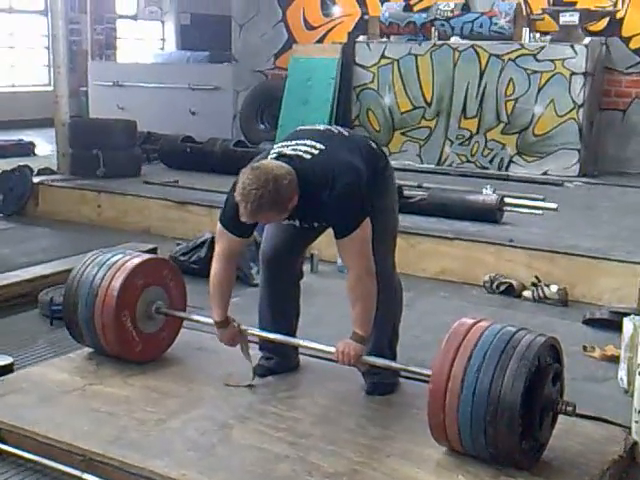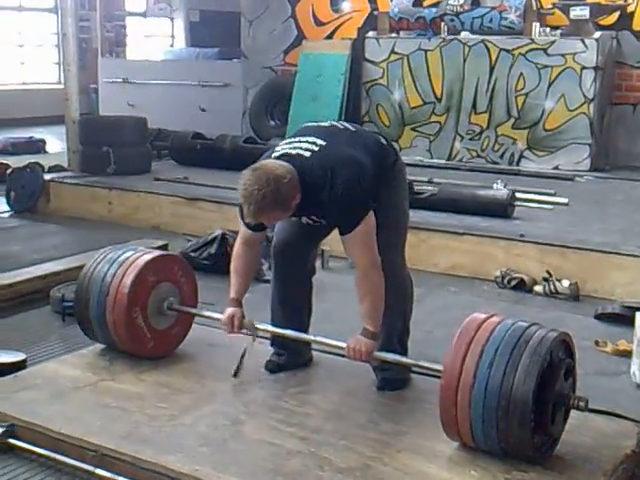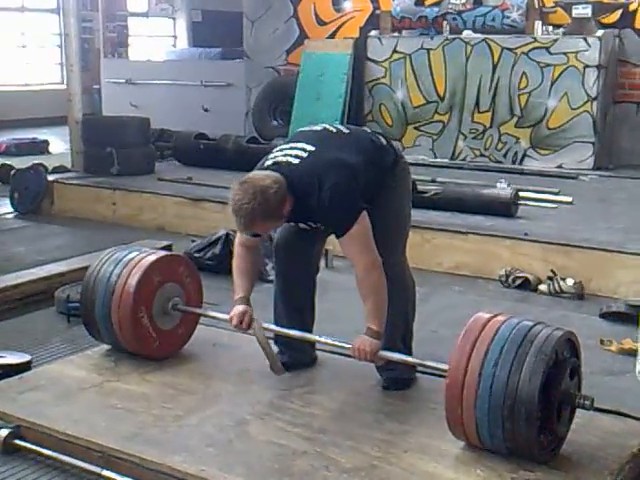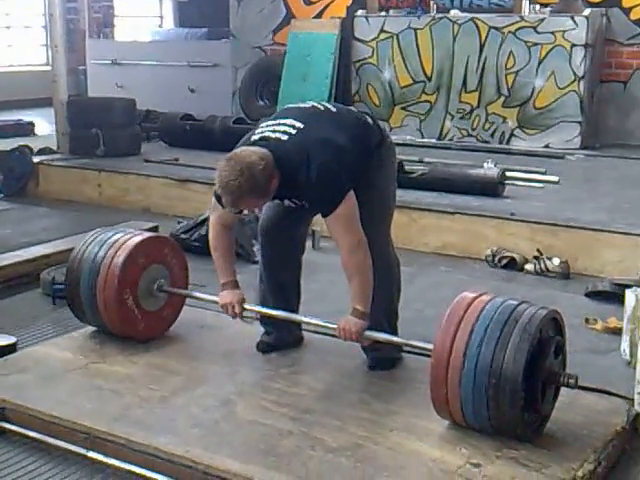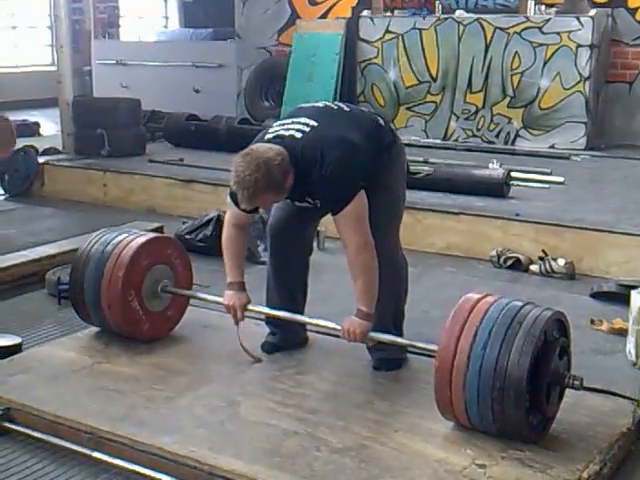
dt=0.5s
person 1, frame 1
left shoulder: (339, 192)
right shoulder: (247, 192)
left elbow: (360, 270)
right elbow: (224, 255)
left wrist: (358, 337)
right wrist: (221, 320)
left hip: (371, 178)
left knee: (379, 268)
right knee: (274, 257)
right ankle: (278, 352)
person 1, frame 2
left shoulder: (340, 190)
right shoulder: (259, 189)
left elbow: (367, 265)
right elbow: (247, 243)
left wrist: (369, 333)
right wrist: (235, 301)
left hip: (380, 174)
left knee: (388, 263)
right knee: (286, 252)
left ankle: (391, 359)
right ankle: (290, 348)
person 1, frame 3
left shoulder: (332, 194)
right shoulder: (258, 194)
left elbow: (367, 264)
right elbow: (245, 245)
left wrist: (373, 332)
right wrist: (241, 299)
left hip: (383, 173)
left knee: (388, 262)
right knee: (288, 250)
left ankle: (396, 359)
right ankle: (294, 348)
person 1, frame 4
left shoulder: (319, 173)
right shoulder: (239, 170)
left elbow: (352, 244)
right elbow: (219, 224)
left wrist: (359, 313)
right wrist: (228, 284)
left hip: (368, 153)
left knee: (373, 242)
right knee: (273, 231)
left ankle: (382, 339)
right ankle: (281, 328)
person 1, frame 5
left shoulder: (333, 171)
right shoulder: (253, 171)
left elbow: (359, 245)
right elbow: (234, 224)
left wrist: (363, 314)
right wrist: (235, 285)
left hip: (380, 154)
left knee: (382, 243)
right knee: (282, 230)
left ankle: (387, 340)
right ankle: (286, 328)
